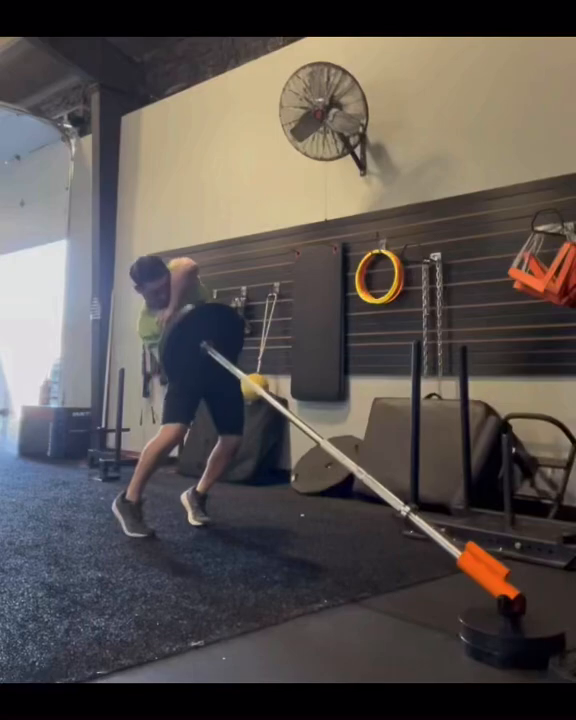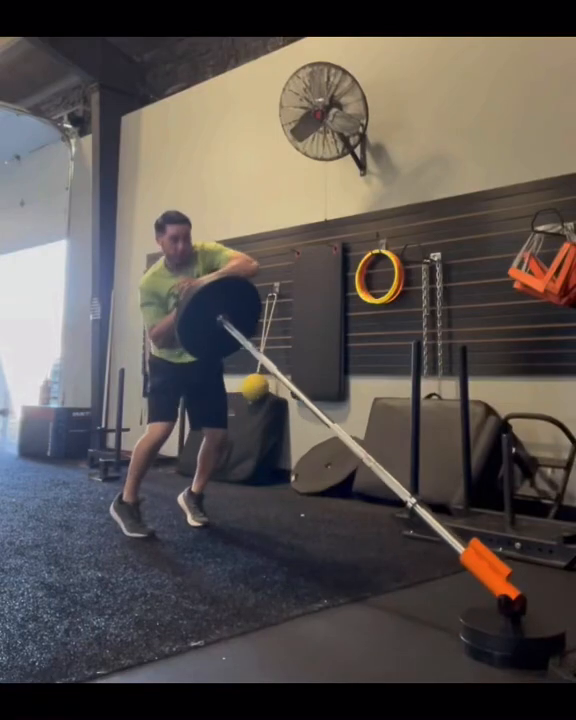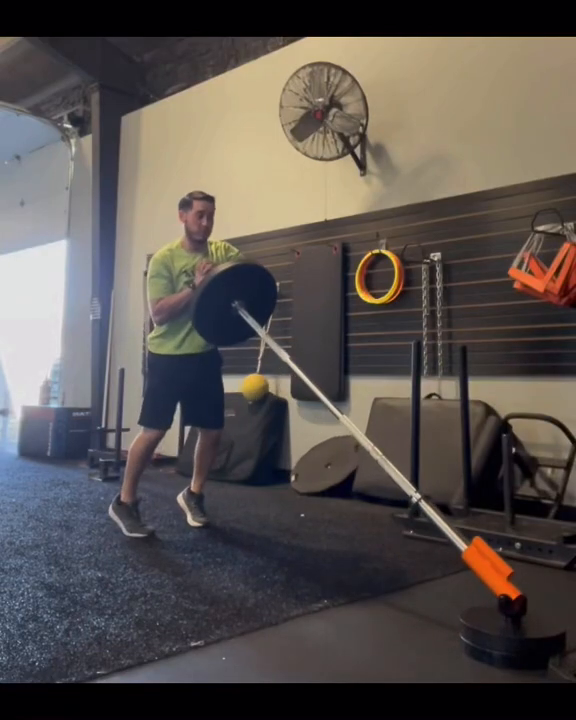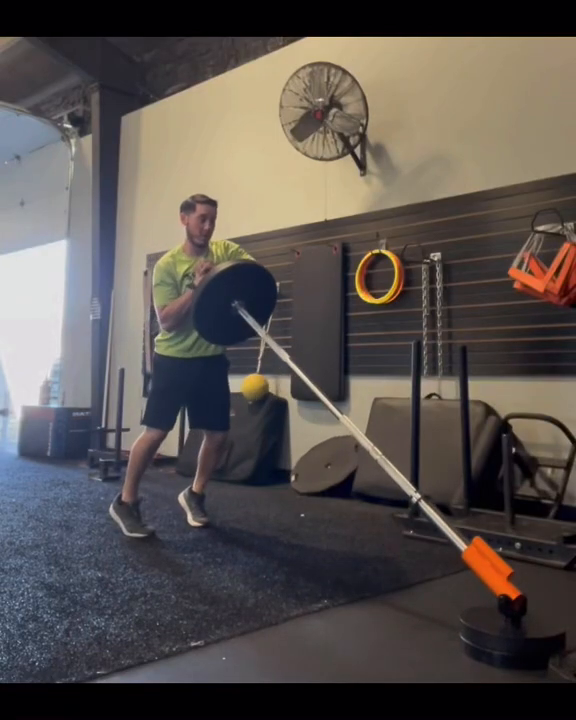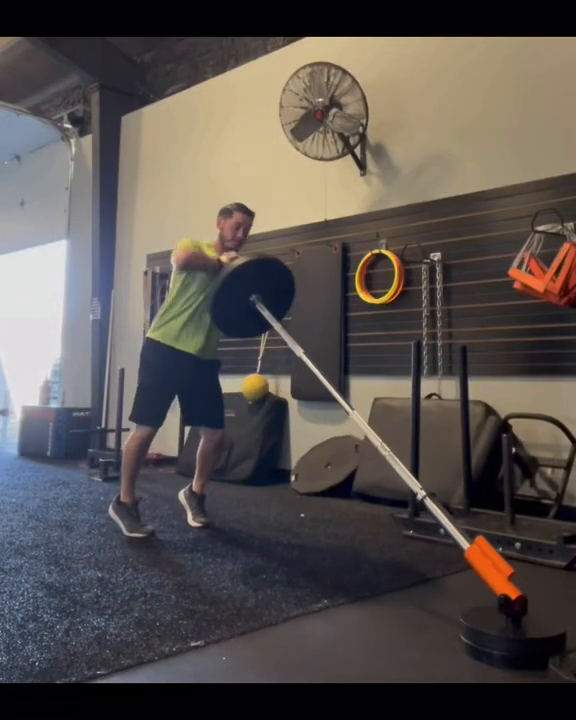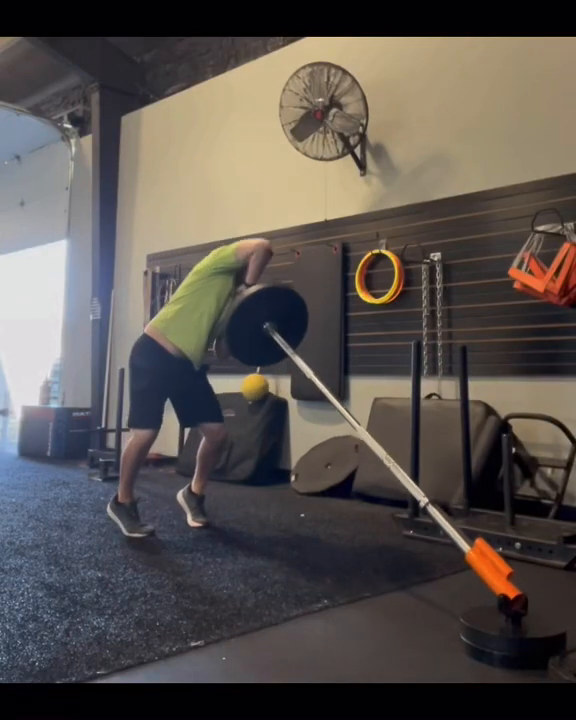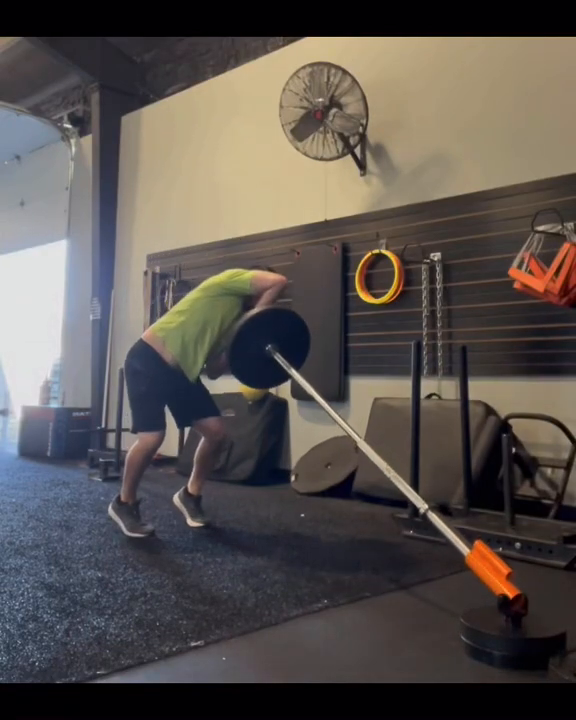
dt=0.4s
person 1, frame 1
left shoulder: (177, 273)
right shoulder: (148, 324)
left elbow: (189, 267)
left wrist: (173, 310)
left hip: (221, 365)
left knee: (232, 439)
right knee: (173, 432)
left ankle: (197, 495)
right ankle: (129, 501)
person 1, frame 2
left shoulder: (206, 253)
right shoulder: (151, 282)
left elbow: (249, 266)
right elbow: (156, 338)
left wrist: (206, 281)
right wrist: (183, 308)
left hip: (206, 359)
right hip: (169, 363)
left knee: (217, 434)
right knee: (160, 429)
left ankle: (193, 495)
right ankle: (126, 502)
person 1, frame 3
left shoulder: (224, 252)
right shoulder: (164, 258)
right elbow: (158, 313)
right wrist: (194, 287)
left hip: (205, 356)
right hip: (167, 357)
left knee: (212, 432)
right knee: (153, 432)
left ankle: (193, 495)
right ankle: (124, 502)
person 1, frame 4
left shoulder: (227, 251)
right shoulder: (167, 265)
right elbow: (166, 320)
right wrist: (195, 288)
left hip: (212, 359)
right hip: (174, 359)
left knee: (217, 434)
right knee: (155, 432)
left ankle: (194, 495)
right ankle: (125, 502)
person 1, frame 5
right shoulder: (193, 248)
right elbow: (182, 259)
right wrist: (219, 264)
left hip: (202, 358)
right hip: (165, 350)
left knee: (215, 433)
right knee: (146, 428)
left ankle: (195, 494)
right ankle: (124, 502)
person 1, frame 6
left shoulder: (232, 295)
right shoulder: (219, 263)
left elbow: (223, 350)
right elbow: (260, 246)
right wrist: (248, 286)
left hip: (188, 364)
right hip: (155, 353)
left knee: (216, 432)
right knee: (145, 433)
left ankle: (193, 494)
right ankle: (122, 503)
person 1, frame 7
left shoulder: (233, 318)
right shoulder: (231, 280)
left elbow: (214, 370)
right elbow: (278, 281)
left hip: (181, 370)
right hip: (149, 360)
left knee: (216, 431)
right knee: (151, 437)
left ankle: (190, 495)
right ankle: (124, 504)
